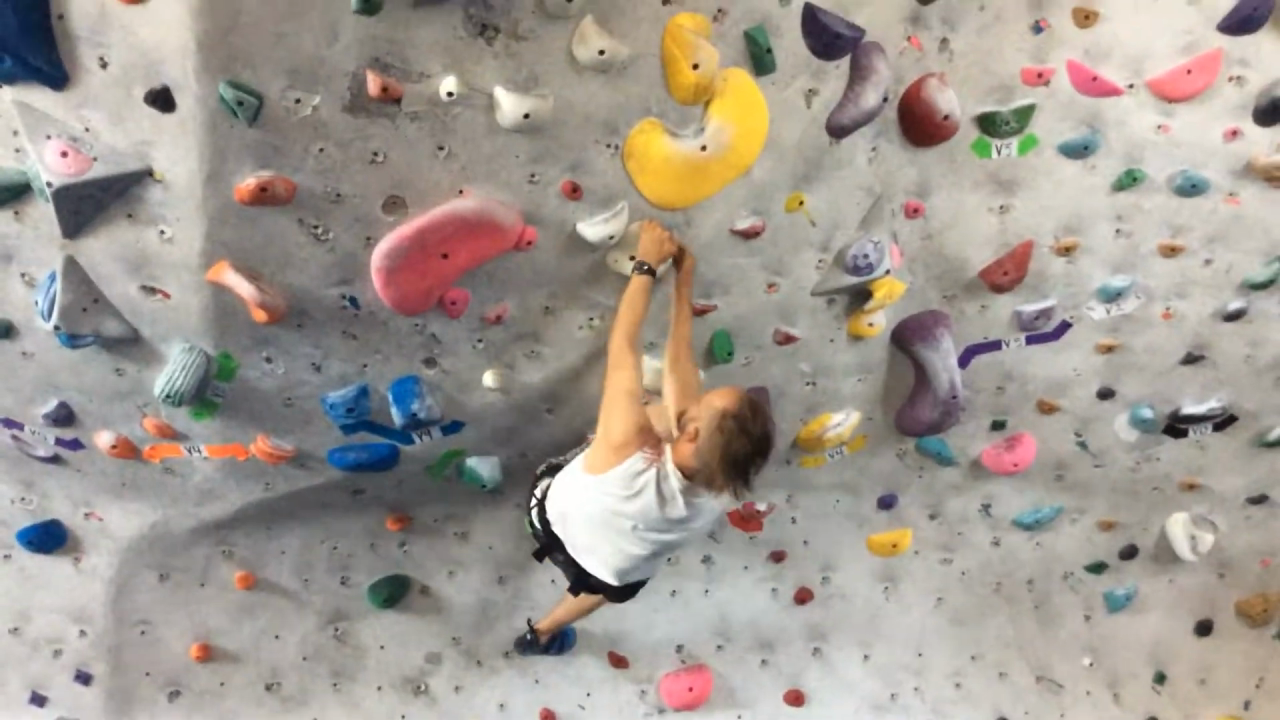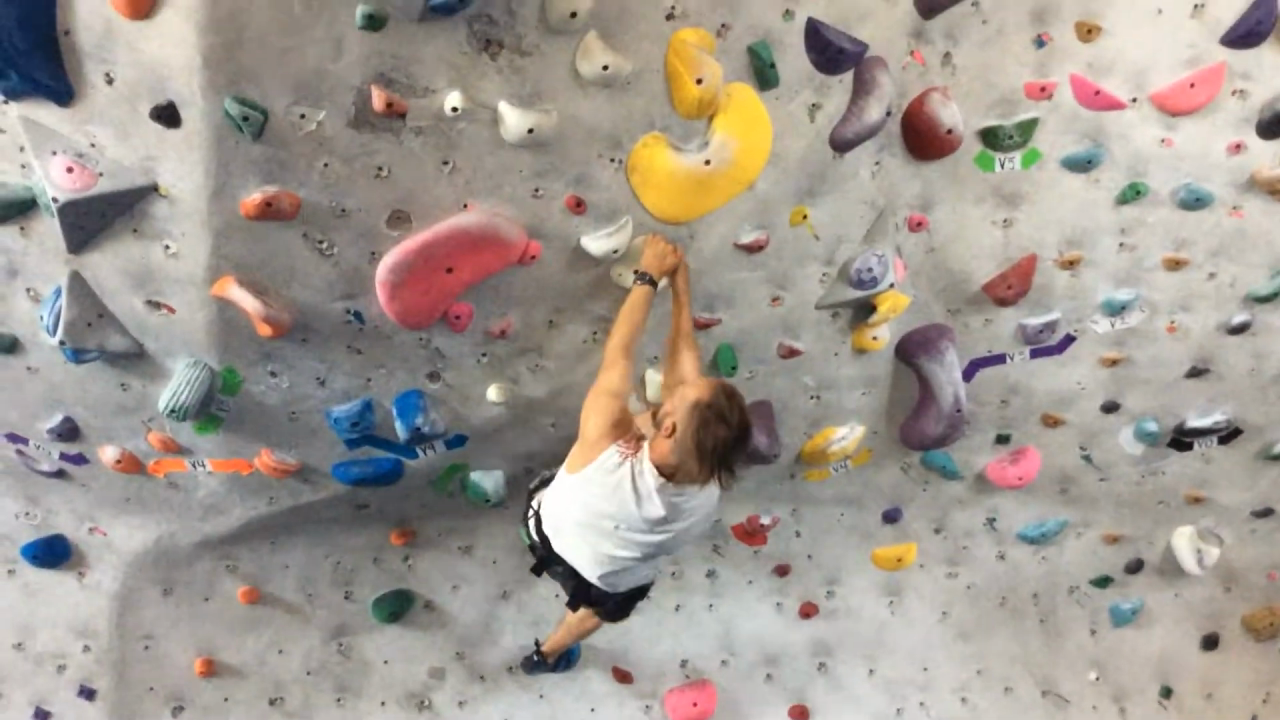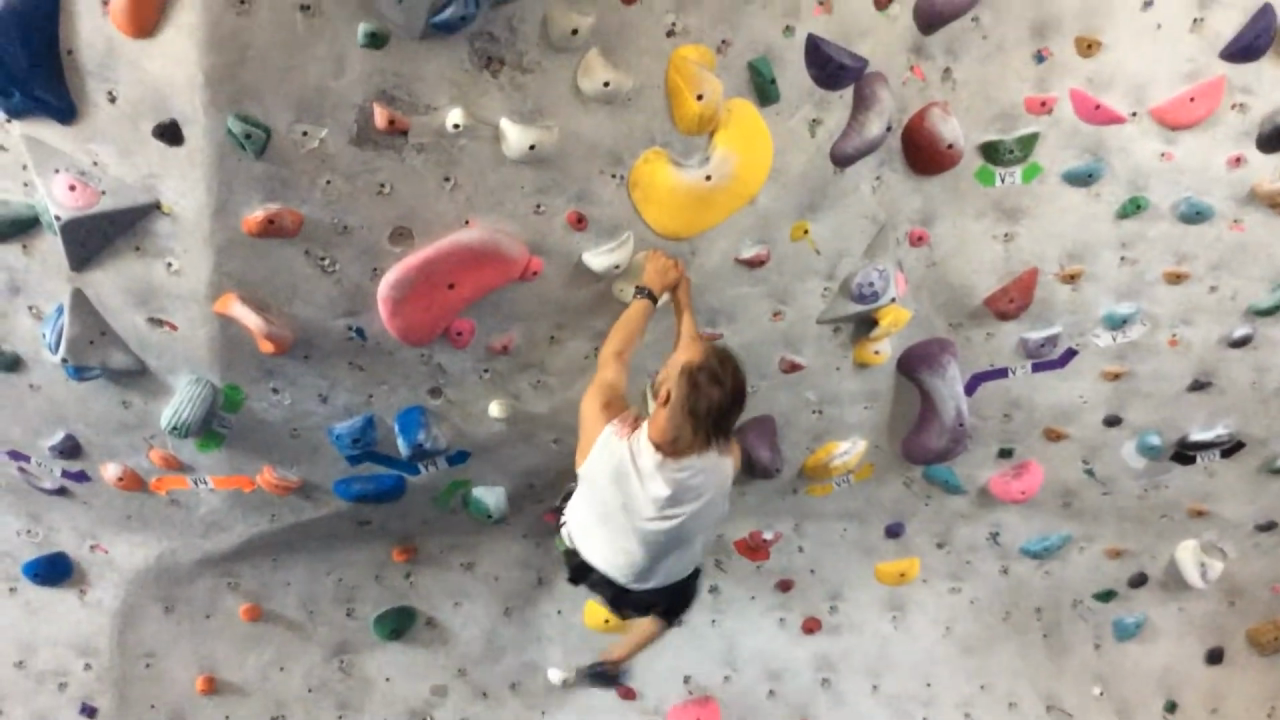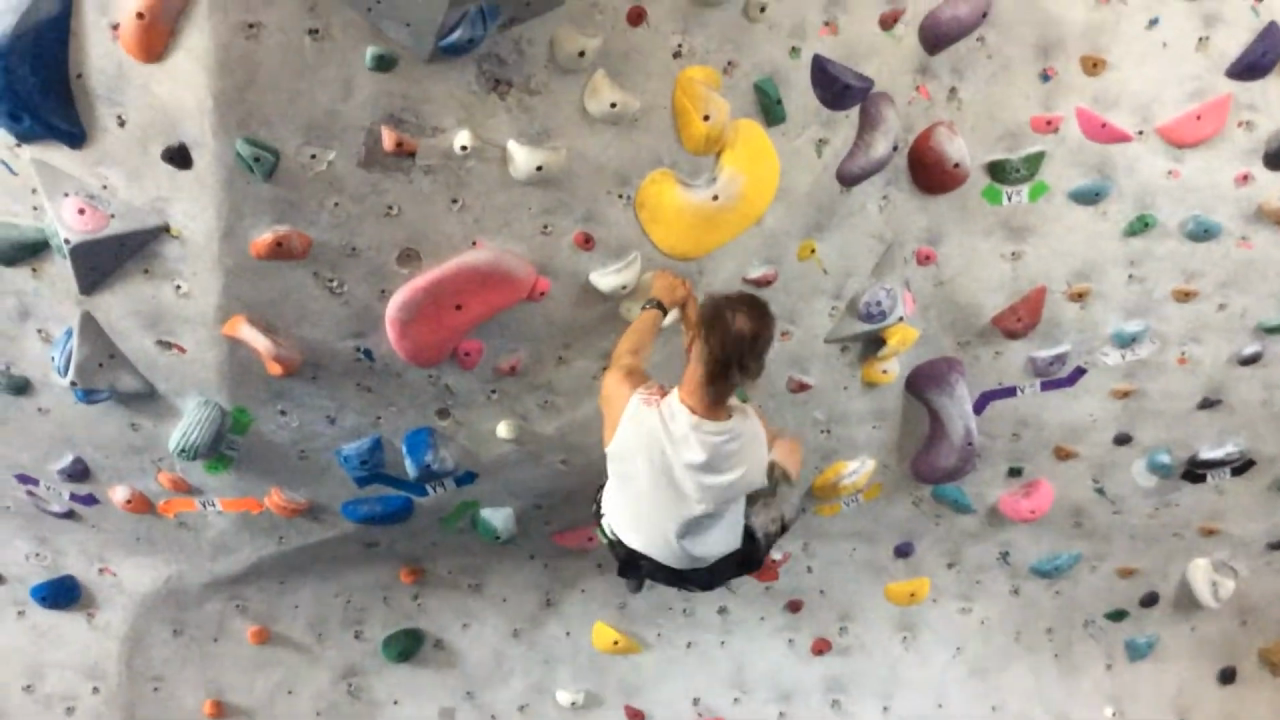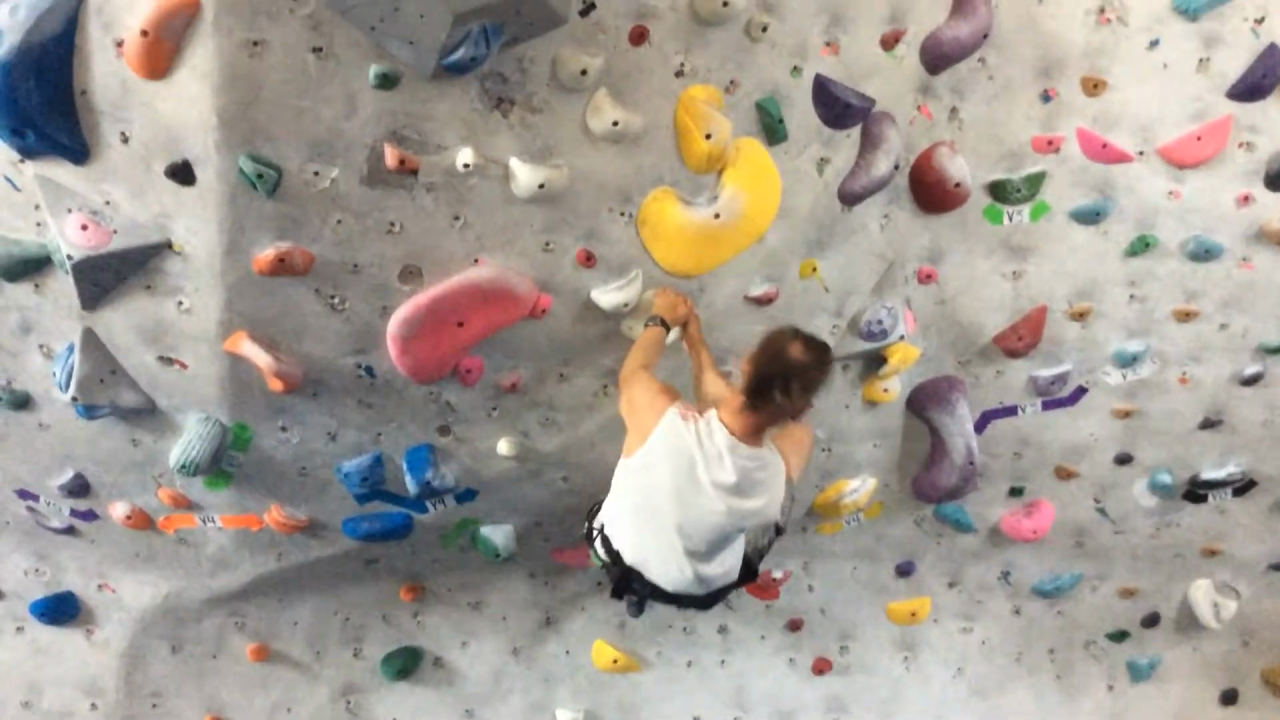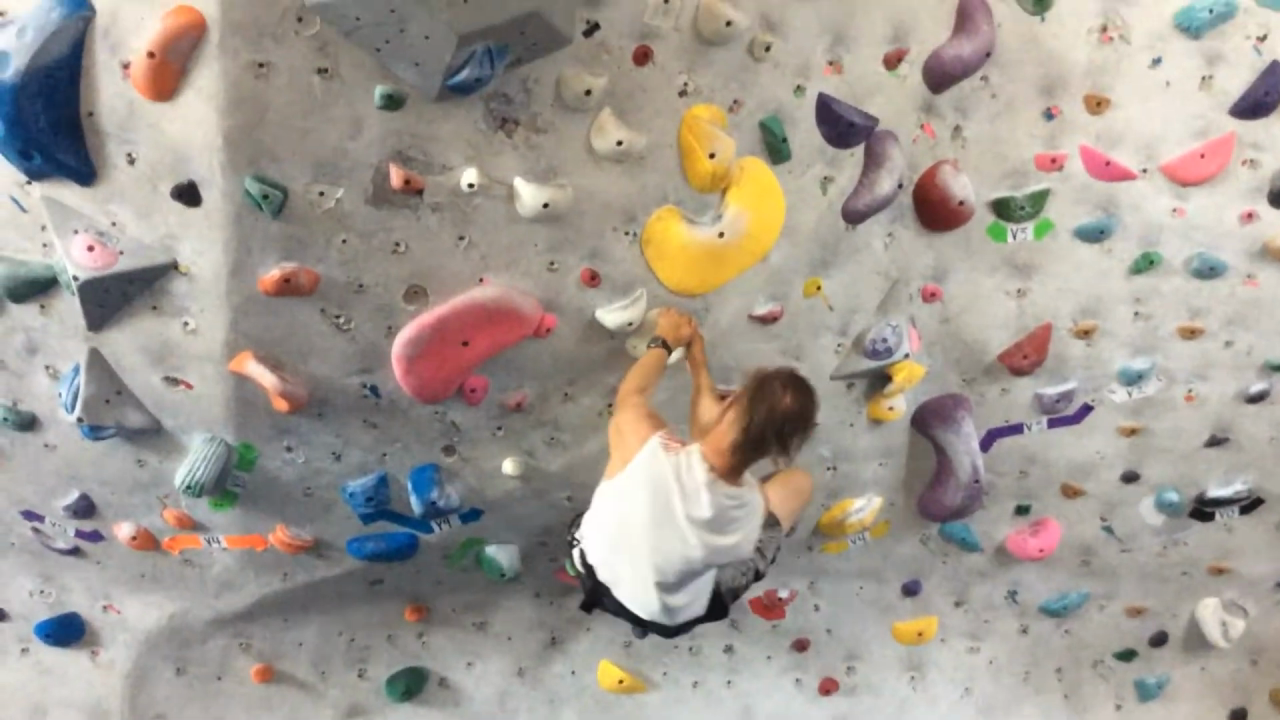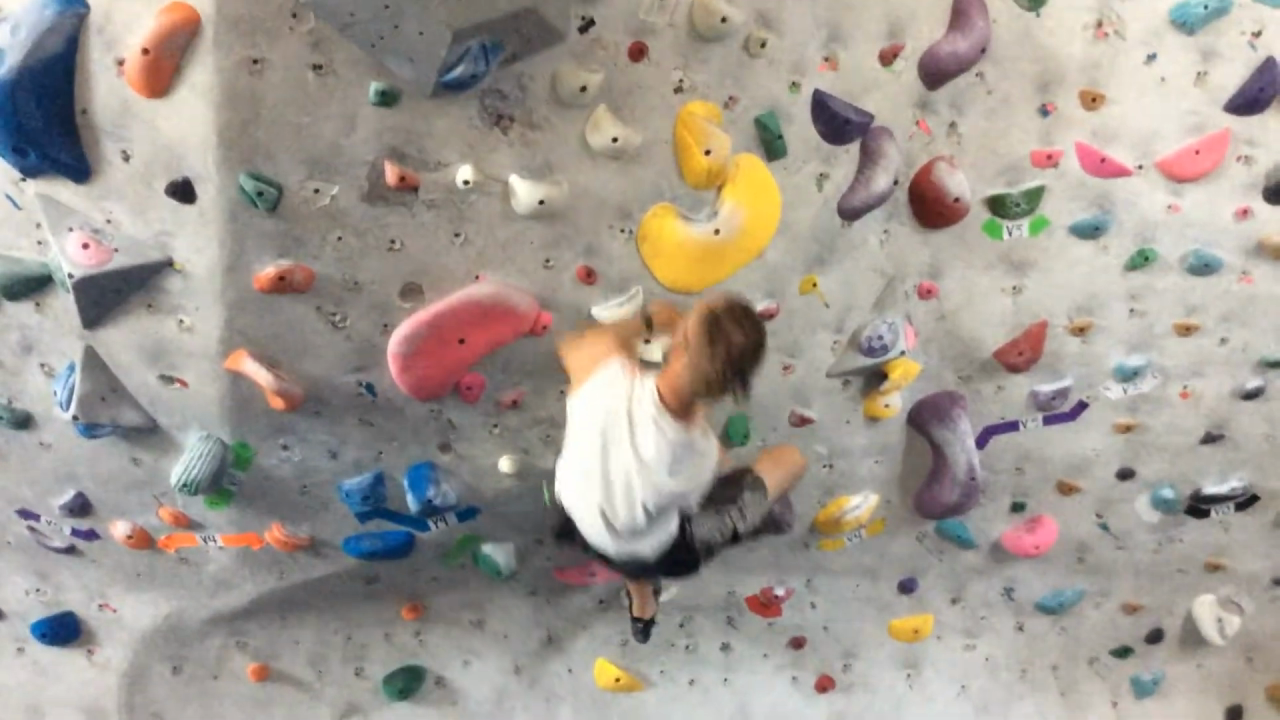
dt=0.3s
person 1, frame 1
left shoulder: (626, 447)
right shoulder: (715, 499)
left elbow: (622, 347)
right elbow: (681, 381)
left wrist: (646, 265)
right wrist: (683, 291)
left hip: (553, 514)
right hip: (614, 573)
right ankle: (543, 634)
person 1, frame 2
left shoulder: (605, 443)
right shoulder: (707, 493)
left elbow: (618, 355)
right elbow: (684, 365)
left wrist: (649, 276)
right wrist: (680, 292)
left hip: (549, 531)
right hip: (613, 582)
right knee: (602, 604)
right ankle: (548, 654)
person 1, frame 3
left shoulder: (602, 431)
right shoulder: (724, 463)
left elbow: (613, 359)
right elbow: (702, 391)
left wrist: (649, 292)
right wrist: (685, 306)
left hip: (585, 551)
right hip: (656, 591)
right ankle: (610, 664)
person 1, frame 4
left shoulder: (624, 397)
right shoulder: (754, 437)
left elbow: (625, 354)
left wrist: (658, 303)
right wrist: (691, 314)
left hip: (629, 547)
right hip: (709, 566)
right knee: (789, 448)
left ankle: (637, 570)
person 1, frame 5
left shoulder: (658, 411)
right shoulder: (772, 476)
left elbow: (632, 373)
right elbow: (715, 390)
left wrist: (661, 321)
right wrist: (692, 333)
left hip: (617, 559)
right hip: (701, 590)
right knee: (801, 438)
left ankle: (637, 590)
person 1, frame 6
left shoulder: (641, 440)
right shoulder: (750, 512)
left elbow: (631, 393)
left wrist: (665, 342)
right wrist: (695, 352)
left hip: (596, 574)
right hip: (672, 617)
right knee: (799, 482)
person 1, frame 7
left shoulder: (605, 371)
right shoulder: (702, 455)
left elbow: (572, 346)
left wrist: (646, 322)
left hip: (578, 523)
right hip: (653, 553)
right knee: (788, 459)
left ankle: (642, 610)
